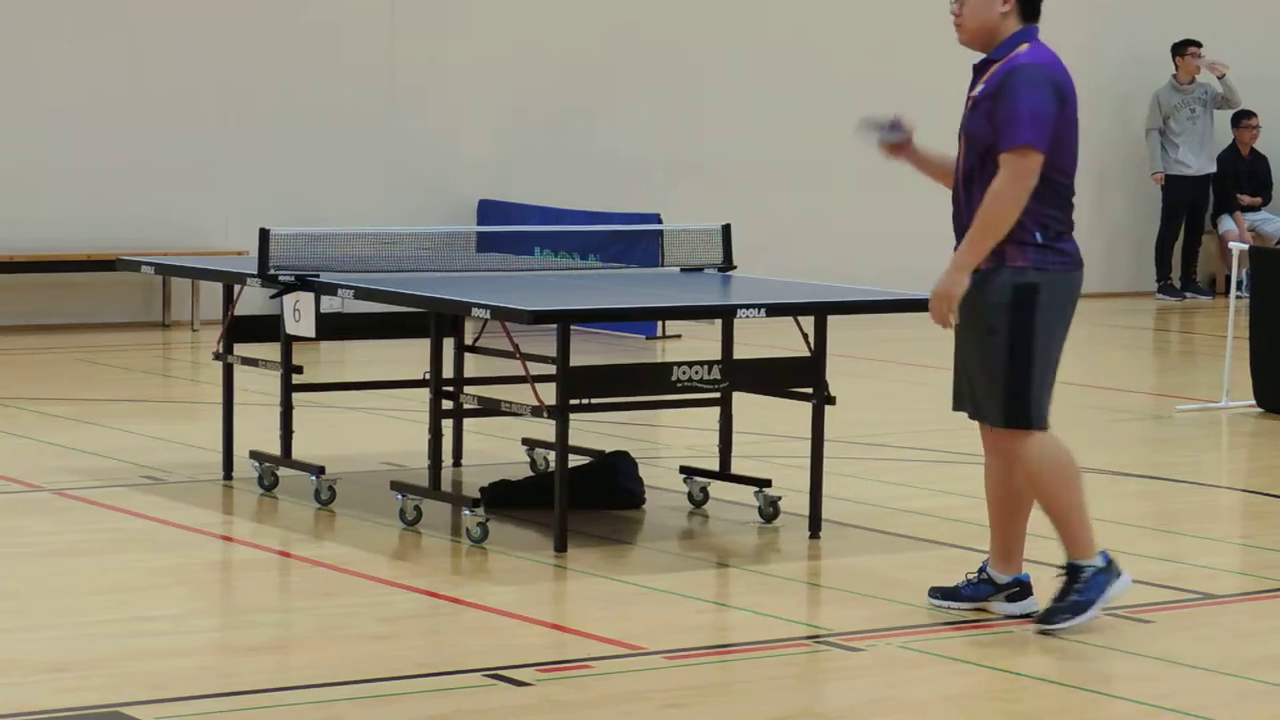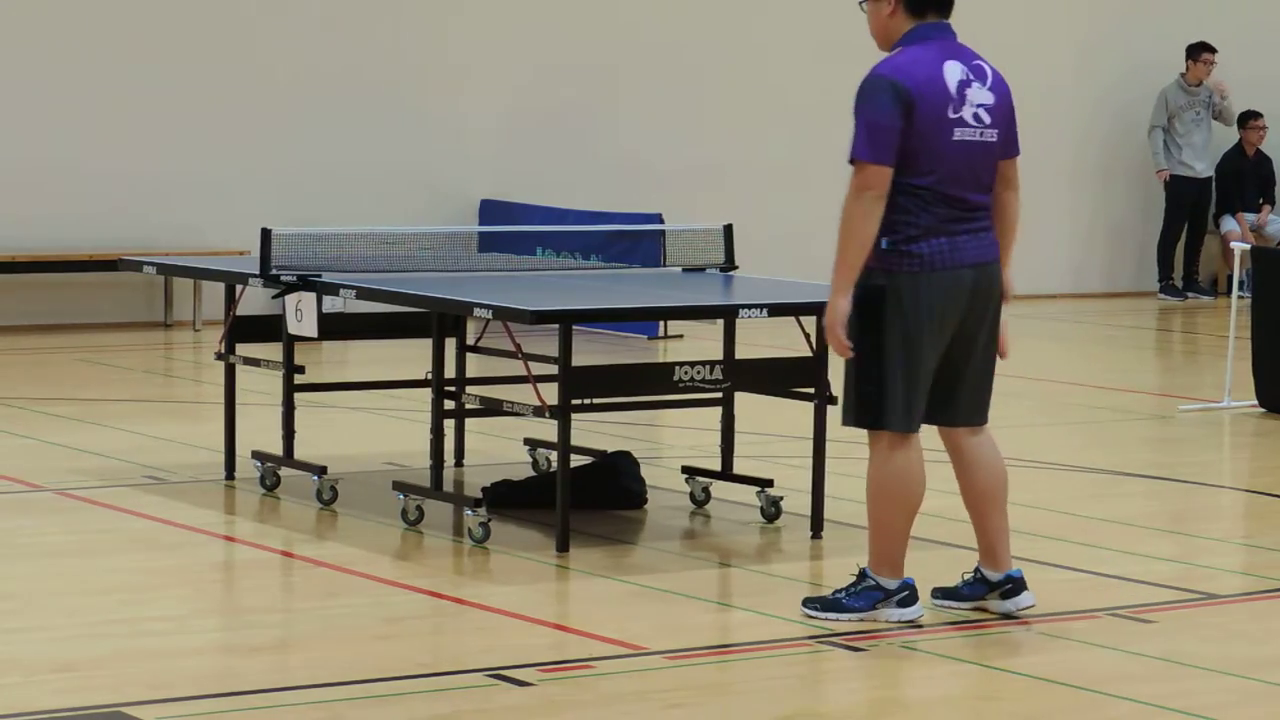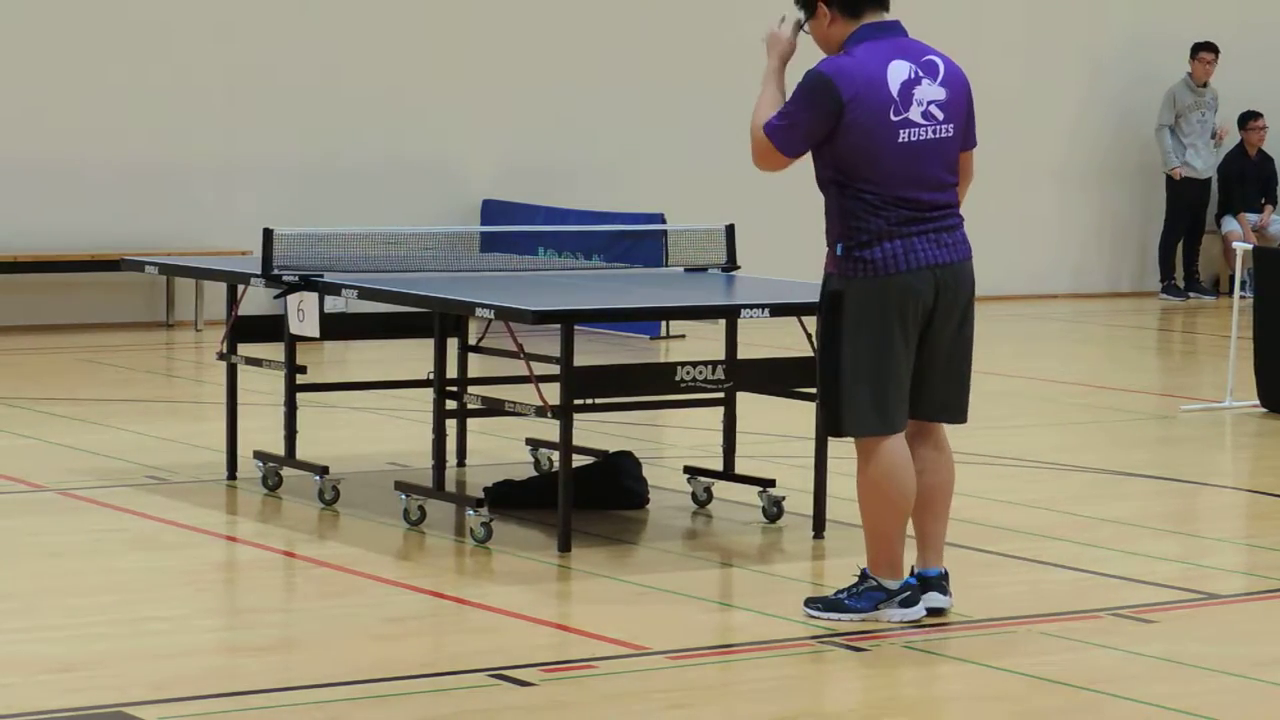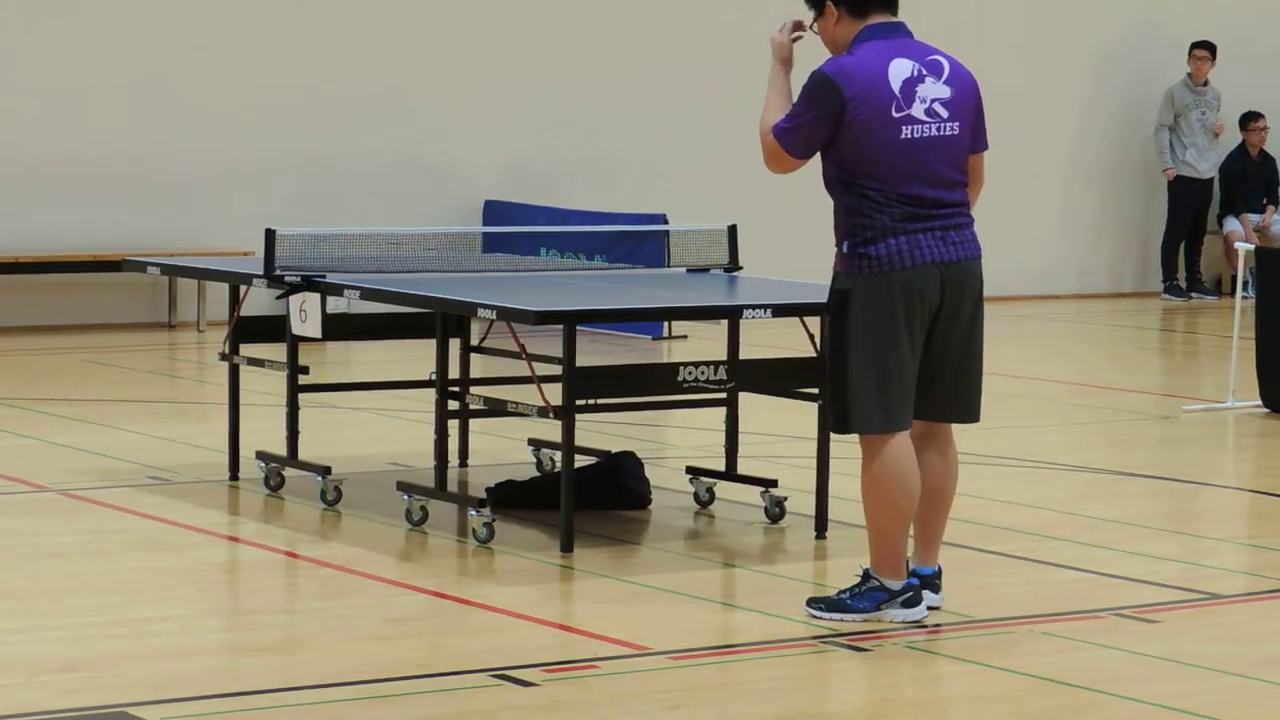
dt=0.7s
person 1, frame 1
left shoulder: (1029, 71)
right shoulder: (1000, 74)
left elbow: (1018, 181)
left wrist: (958, 268)
right wrist: (915, 156)
left hip: (1025, 273)
right hip: (1007, 274)
left knee: (1018, 427)
right knee: (1001, 426)
left ankle: (1091, 563)
right ankle: (1005, 575)
person 1, frame 2
left shoulder: (891, 77)
right shoulder: (988, 76)
left elbow: (869, 191)
right elbow: (1007, 186)
left wrist: (841, 291)
right wrist: (1001, 267)
left hip: (909, 274)
right hip: (975, 269)
left knee: (892, 431)
right knee: (966, 426)
left ankle: (887, 584)
right ankle: (1000, 574)
person 1, frame 3
left shoulder: (835, 78)
right shoulder: (948, 71)
left elbow: (767, 153)
left wrist: (775, 63)
left hip: (874, 274)
right hip: (948, 264)
left knee: (880, 432)
right knee: (926, 426)
left ankle: (887, 585)
right ankle: (932, 574)
person 1, frame 4
left shoulder: (840, 77)
right shoulder: (956, 74)
left elbow: (777, 155)
right elbow: (974, 178)
left wrist: (778, 67)
left hip: (881, 272)
right hip: (958, 264)
left knee: (885, 430)
right knee: (933, 425)
left ankle: (890, 584)
right ankle: (925, 570)
person 2, frame 1
left shoulder: (1206, 91)
right shoulder: (1162, 95)
left elbow: (1235, 103)
right elbow: (1153, 133)
left wrist: (1222, 76)
right wrist: (1156, 168)
left hip: (1203, 172)
right hip: (1175, 173)
left knee: (1195, 230)
right knee: (1171, 229)
left ankle: (1189, 281)
right ankle: (1164, 283)
person 2, frame 2
left shoulder: (1210, 93)
right shoulder: (1169, 93)
left elbow: (1229, 121)
right elbow: (1156, 129)
left wrist: (1223, 99)
right wrist: (1161, 163)
left hip: (1204, 173)
right hip: (1179, 173)
left knee: (1198, 230)
right knee: (1173, 229)
left ankle: (1191, 281)
right ankle: (1165, 283)
person 2, frame 3
left shoulder: (1213, 95)
right shoulder: (1176, 92)
right elbow: (1163, 129)
left wrist: (1218, 135)
right wrist: (1172, 163)
left hip: (1205, 173)
right hip: (1181, 173)
left knee: (1196, 231)
right knee: (1174, 229)
left ankle: (1192, 281)
right ankle: (1167, 283)
person 2, frame 4
left shoulder: (1215, 95)
right shoulder: (1175, 92)
right elbow: (1162, 129)
left wrist: (1218, 131)
right wrist: (1167, 163)
left hip: (1207, 173)
right hip: (1182, 173)
left knee: (1198, 232)
right knee: (1177, 230)
left ankle: (1194, 281)
right ankle: (1169, 283)
person 3, frame 1
left shoulder: (1261, 160)
right shoulder: (1225, 159)
right elbow: (1228, 199)
left wrist: (1252, 200)
right wrist: (1243, 230)
left hip: (1255, 212)
right hip: (1228, 213)
right knee: (1230, 237)
right ankle: (1234, 280)
person 3, frame 2
left shoulder: (1265, 161)
right shoulder: (1229, 160)
left elbow: (1269, 195)
right elbow: (1230, 199)
left wrist: (1264, 213)
right wrist: (1245, 230)
left hip: (1257, 213)
right hip: (1231, 214)
right knee: (1232, 237)
right ankle: (1235, 280)
person 3, frame 3
right shoulder: (1231, 161)
right elbow: (1233, 200)
right wrist: (1247, 231)
left hip: (1259, 214)
right hip: (1233, 214)
right knee: (1233, 237)
right ankle: (1237, 279)
person 3, frame 4
right shoulder: (1233, 161)
right elbow: (1235, 200)
right wrist: (1249, 231)
left hip: (1262, 214)
right hip: (1235, 214)
right knee: (1234, 238)
right ankle: (1241, 279)
